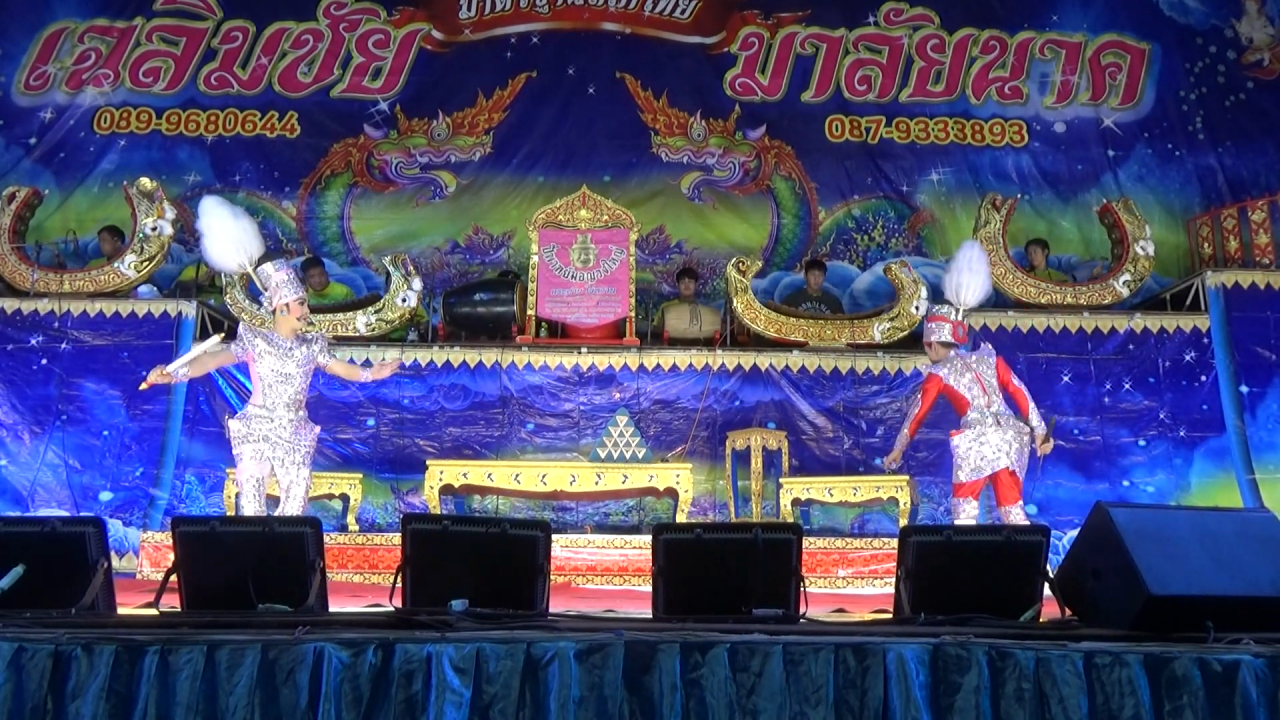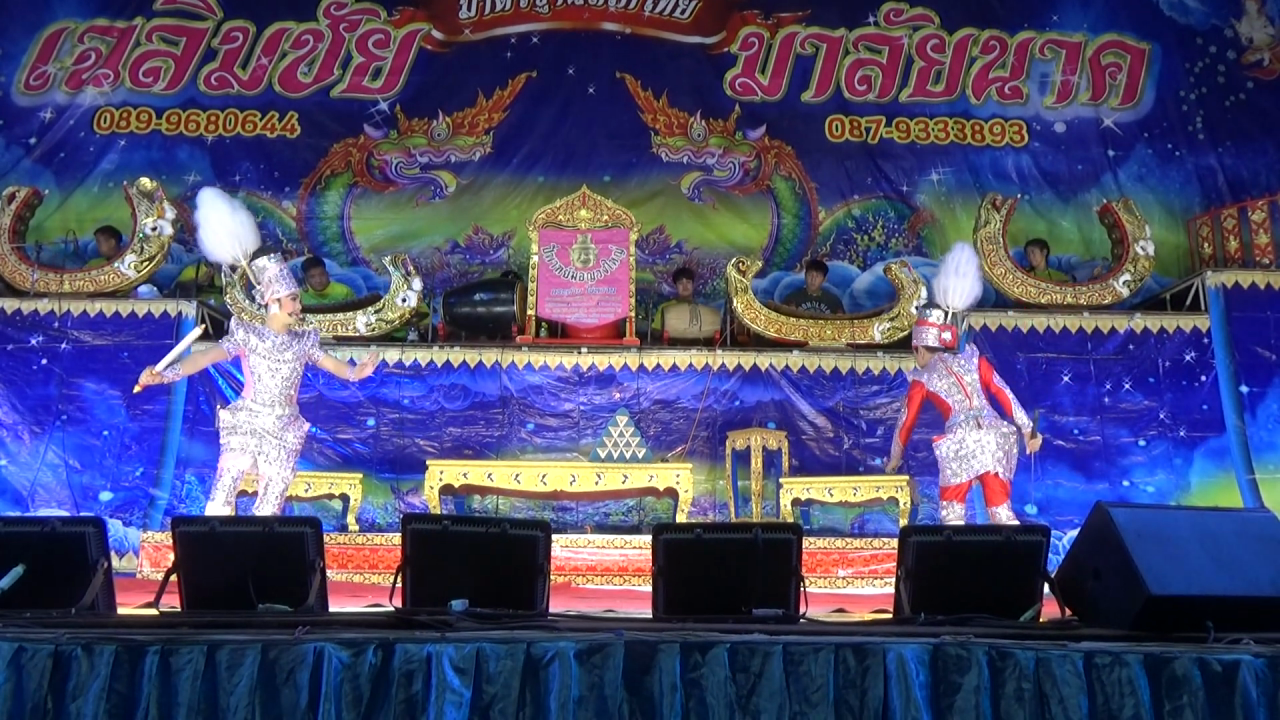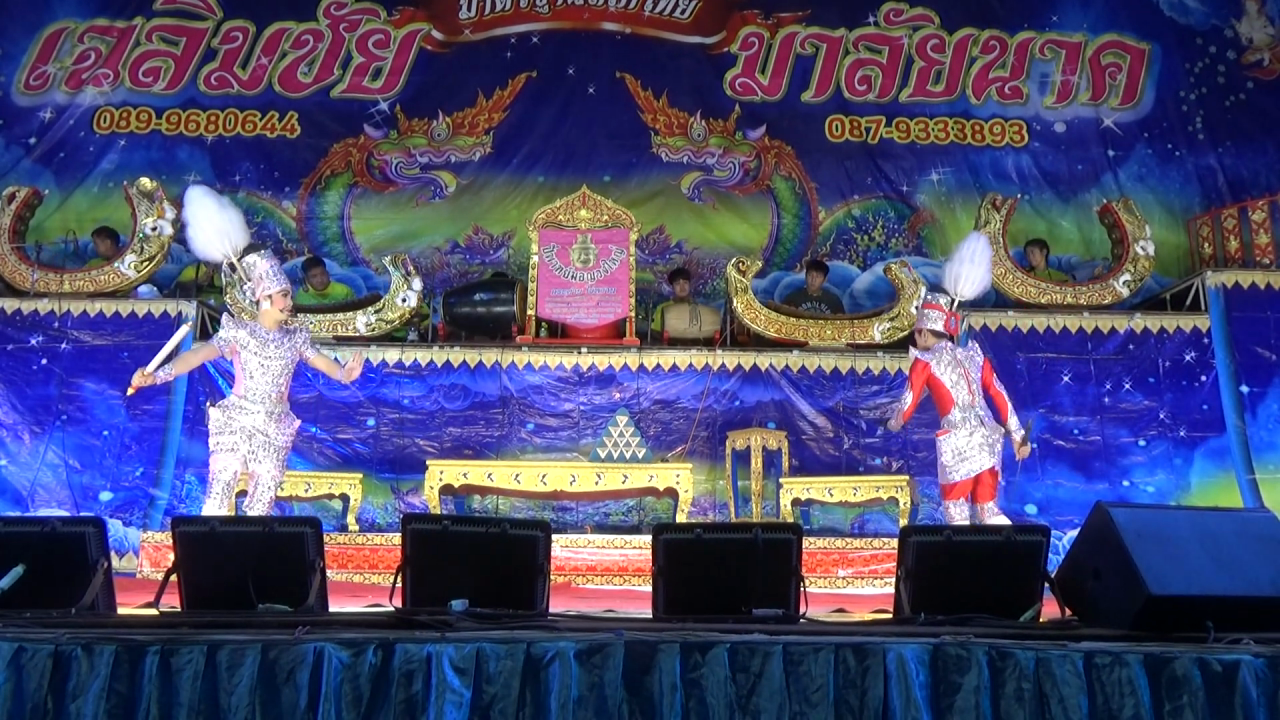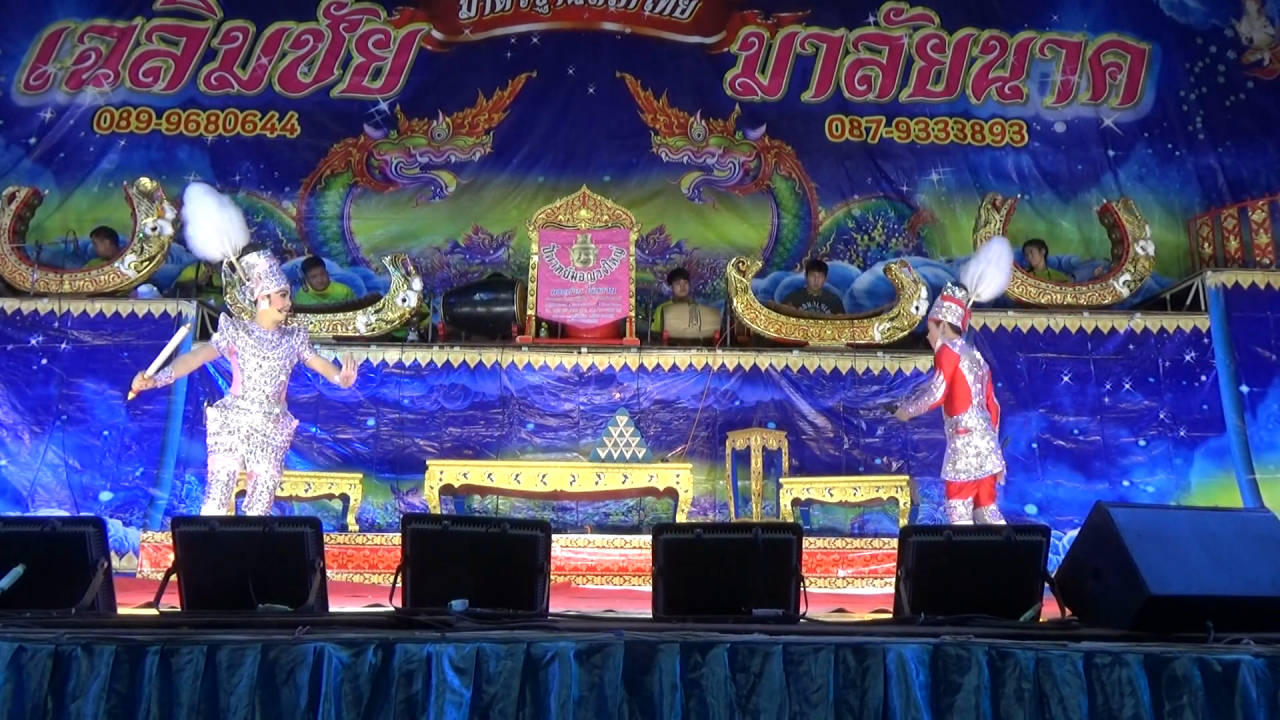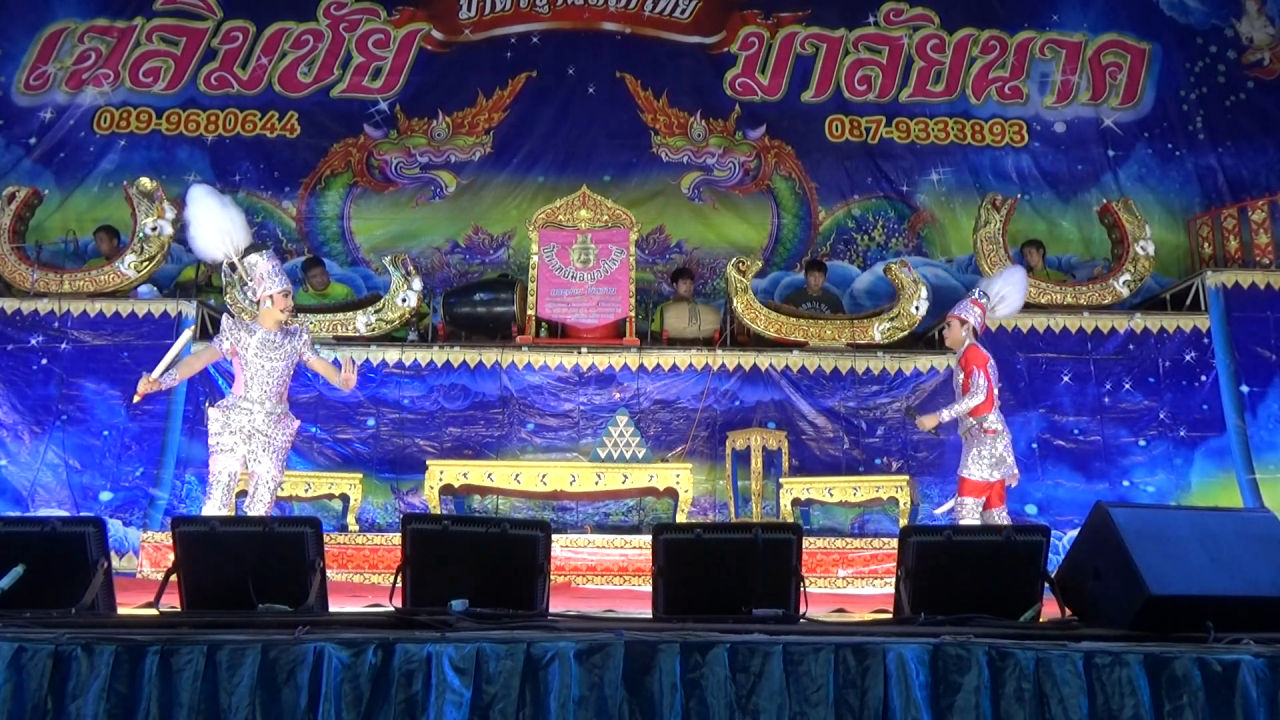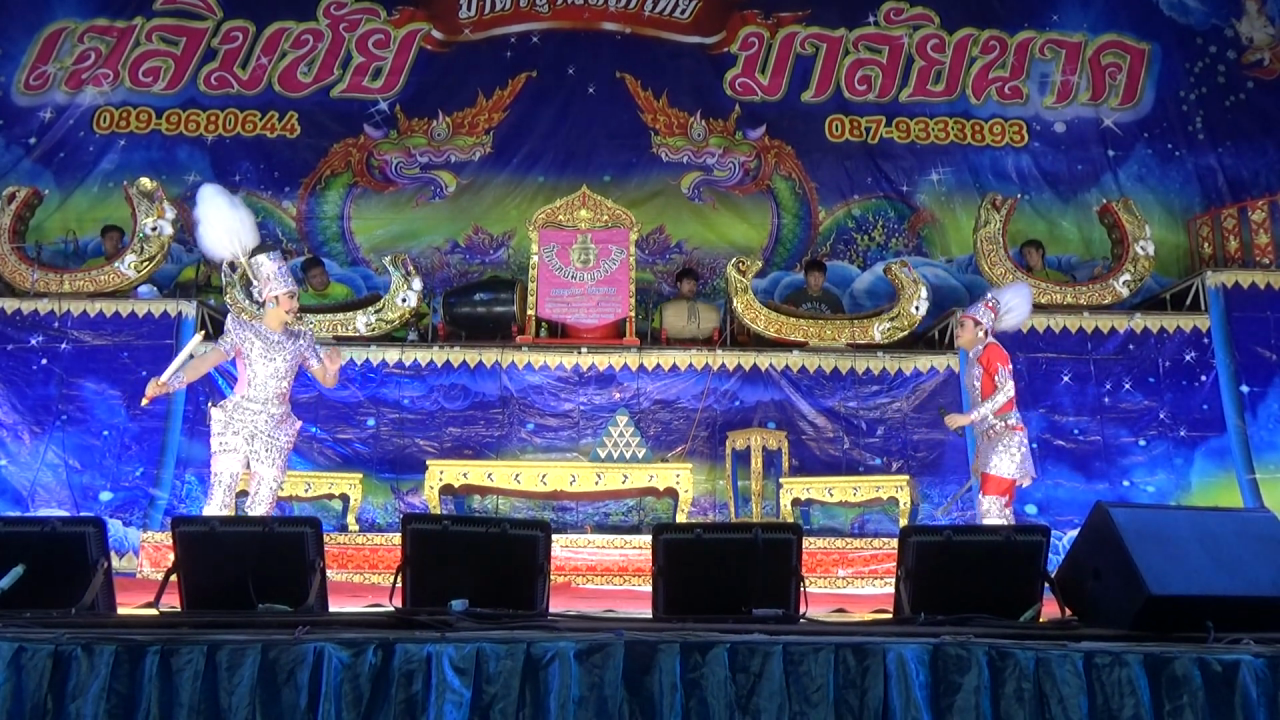
dt=0.4s
person 1, frame 1
left shoulder: (311, 346)
right shoulder: (254, 341)
left elbow: (341, 368)
right elbow: (215, 360)
left wrist: (370, 373)
right wrist: (173, 375)
left hip: (295, 436)
right hip: (256, 431)
left knee: (294, 506)
right knee: (252, 506)
person 1, frame 2
left shoulder: (304, 341)
right shoulder: (247, 335)
left elbow: (331, 363)
right elbow: (207, 357)
left wrist: (355, 372)
right wrist: (164, 375)
left hip: (283, 432)
right hip: (245, 424)
left knee: (271, 503)
right knee: (222, 496)
person 1, frame 3
left shoulder: (296, 337)
right shoulder: (238, 331)
left elbow: (322, 361)
right elbow: (199, 354)
left wrist: (344, 374)
right wrist: (156, 376)
left hip: (274, 431)
right hip: (235, 424)
left knee: (261, 502)
right knee: (218, 495)
person 1, frame 4
left shoulder: (294, 336)
right shoulder: (237, 330)
left elbow: (318, 363)
right elbow: (200, 354)
left wrist: (341, 377)
right wrist: (157, 378)
left hip: (272, 432)
right hip: (233, 424)
left knee: (260, 504)
right knee: (217, 497)
person 1, frame 5
left shoulder: (296, 337)
right shoulder: (238, 331)
left elbow: (321, 365)
right elbow: (202, 358)
left wrist: (342, 380)
right wrist: (161, 382)
left hip: (274, 430)
right hip: (234, 423)
left knee: (262, 501)
right knee: (220, 494)
person 1, frame 6
left shoulder: (300, 340)
right shoulder: (243, 331)
left elbow: (324, 377)
right elbow: (207, 360)
left wrist: (331, 370)
right wrist: (168, 384)
left hip: (275, 430)
right hip: (237, 422)
left knee: (263, 501)
right knee: (221, 496)
person 2, frame 1
left shoulder: (939, 375)
right shoulder: (988, 356)
left elbow: (918, 413)
right elbow: (1019, 392)
left wrist: (898, 449)
right wrist: (1039, 430)
left hip: (976, 441)
right hip: (1009, 438)
left knee: (964, 512)
right knee: (1013, 509)
person 2, frame 2
left shoulder: (922, 379)
right shoulder: (974, 359)
left elbow: (906, 420)
right elbow: (1002, 392)
left wrist: (895, 458)
right wrist: (1027, 428)
left hip: (961, 444)
right hip: (995, 440)
left knee: (951, 514)
right knee: (1002, 511)
person 2, frame 3
left shoulder: (924, 361)
right shoulder: (974, 354)
left elbow: (908, 405)
right elbow: (999, 395)
left wrist: (894, 423)
right wrist: (1017, 434)
left hip: (958, 441)
right hip: (986, 437)
left knee: (956, 516)
right knee: (987, 509)
person 2, frame 4
left shoulder: (947, 351)
right shoulder: (976, 356)
left elbow: (936, 394)
right elbow: (993, 404)
left wrist: (906, 410)
right wrist: (995, 448)
left hip: (965, 440)
right hip: (986, 440)
left knee: (959, 512)
right knee: (988, 511)
person 2, frame 5
left shoulder: (972, 352)
right shoulder: (973, 357)
left elbow: (979, 394)
left wrist: (938, 417)
left hip: (985, 441)
right hip: (988, 442)
left knee: (967, 510)
right knee: (995, 514)
person 2, frame 6
left shoulder: (991, 351)
right shoulder: (973, 363)
left elbow: (1007, 390)
left wrist: (969, 416)
right wrist: (979, 456)
left hip: (1005, 439)
right hip: (991, 444)
left knee: (990, 509)
right knee: (1001, 514)
